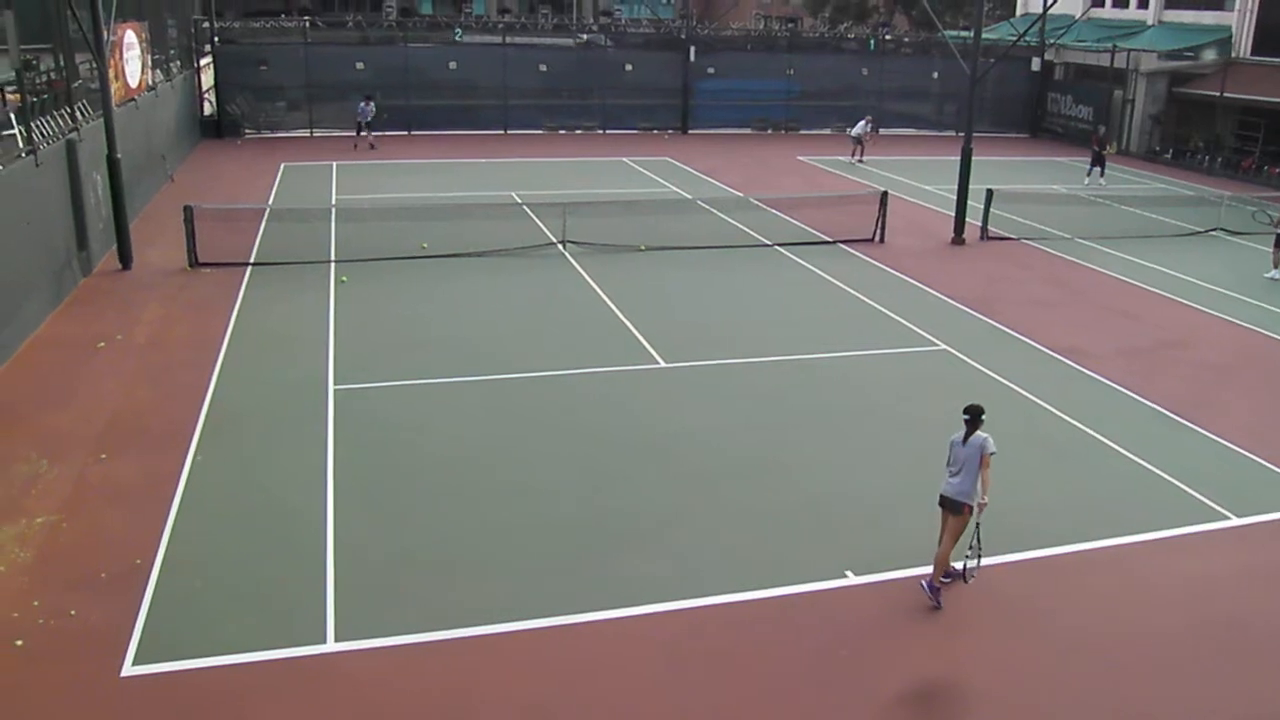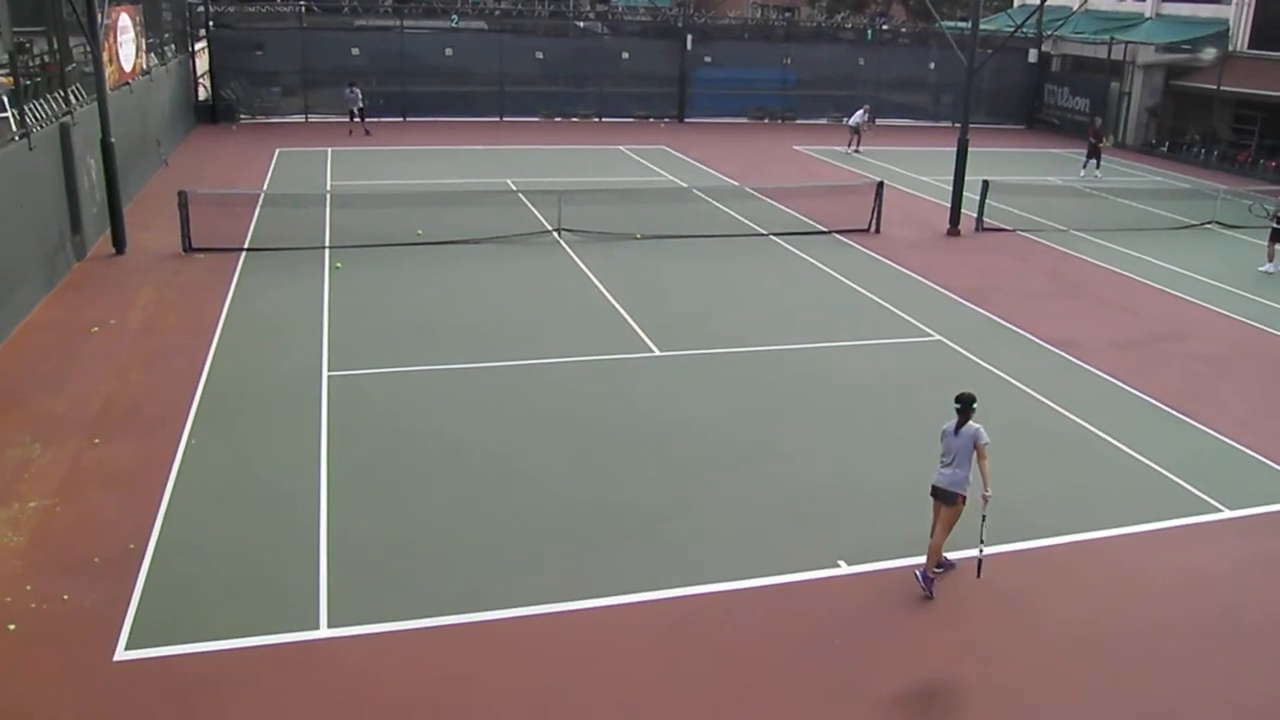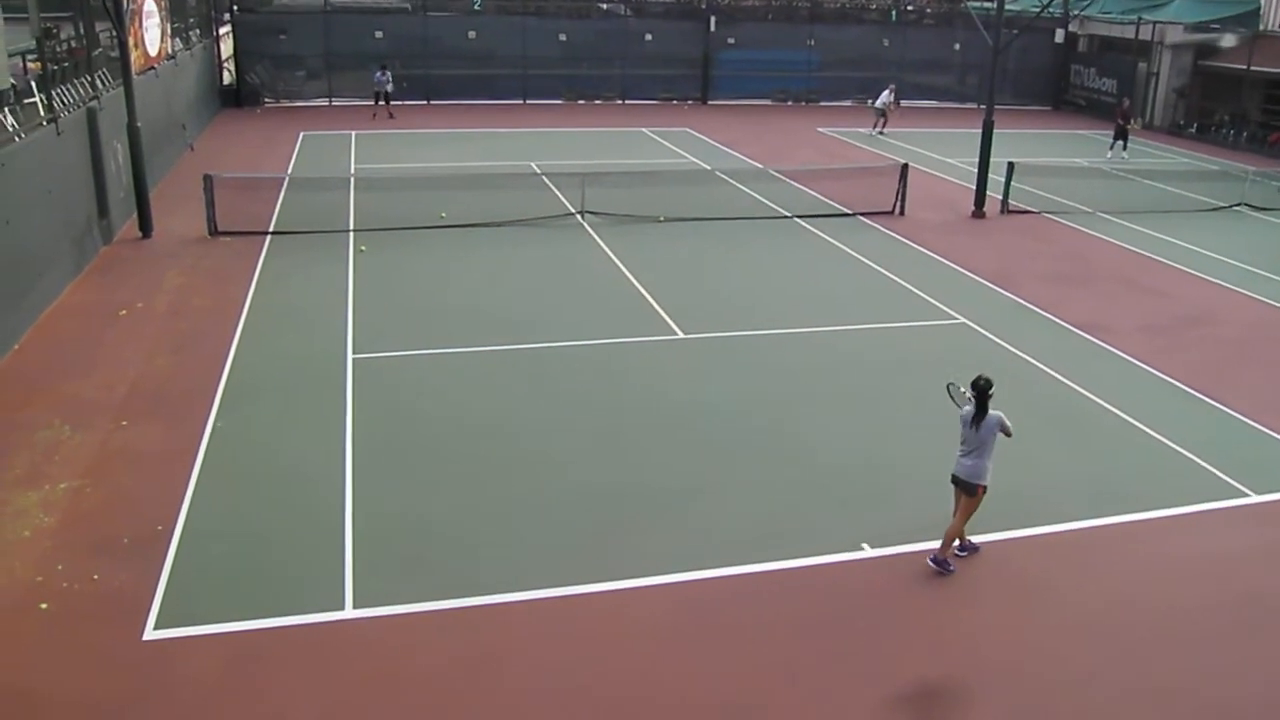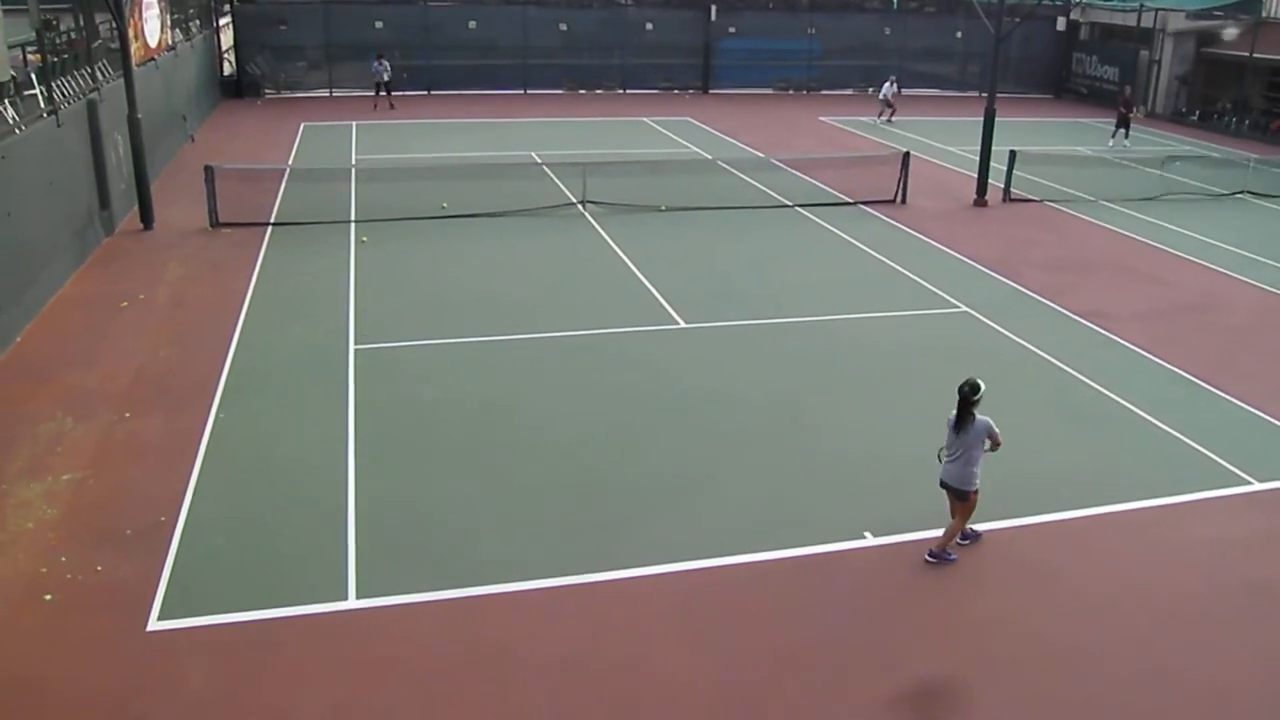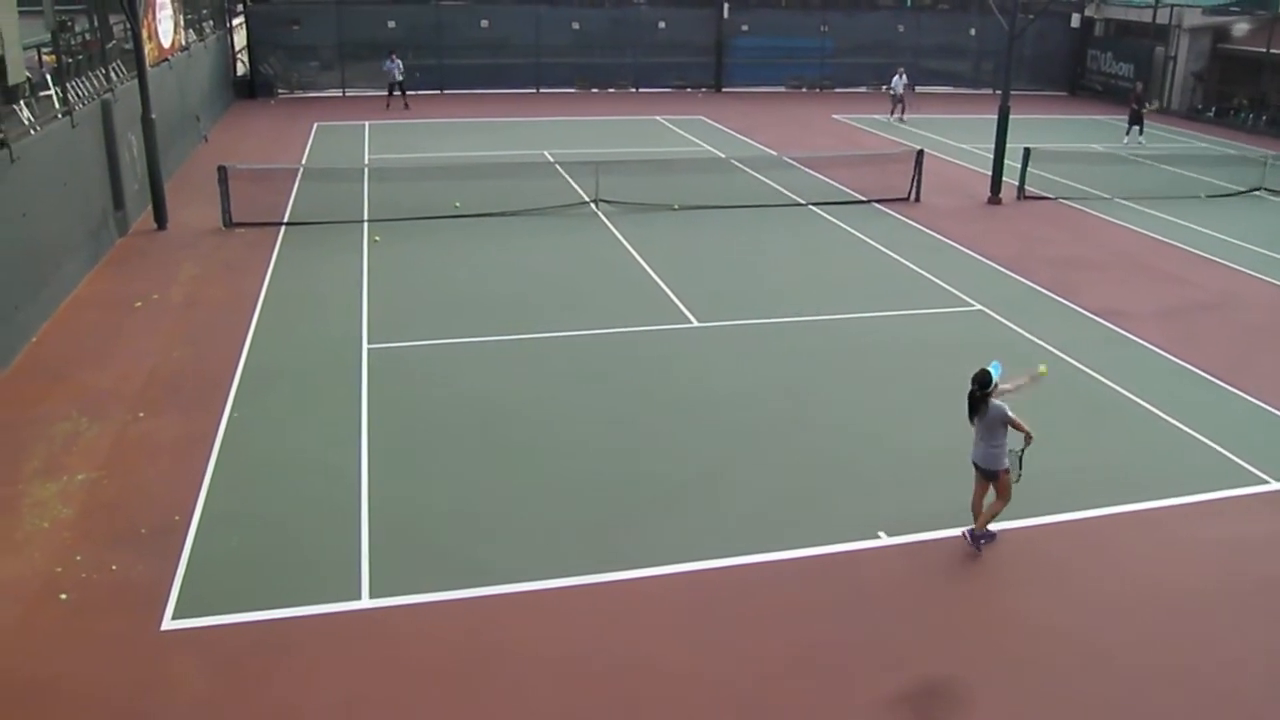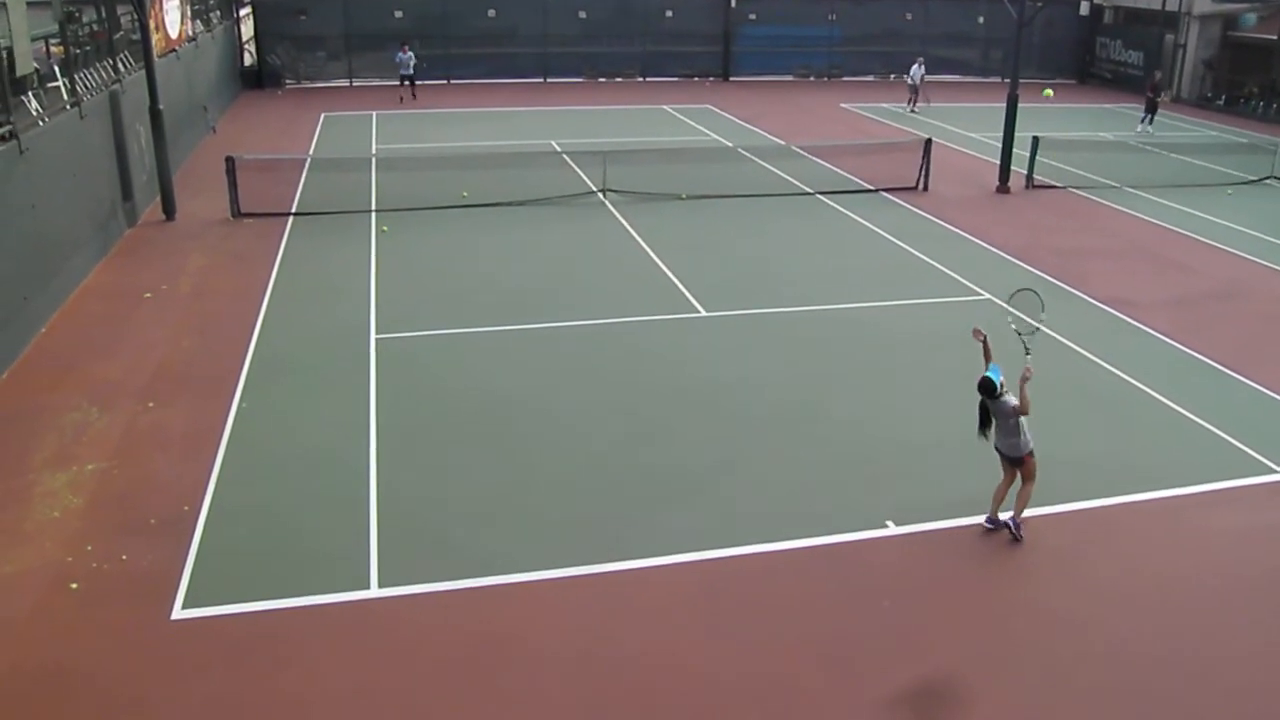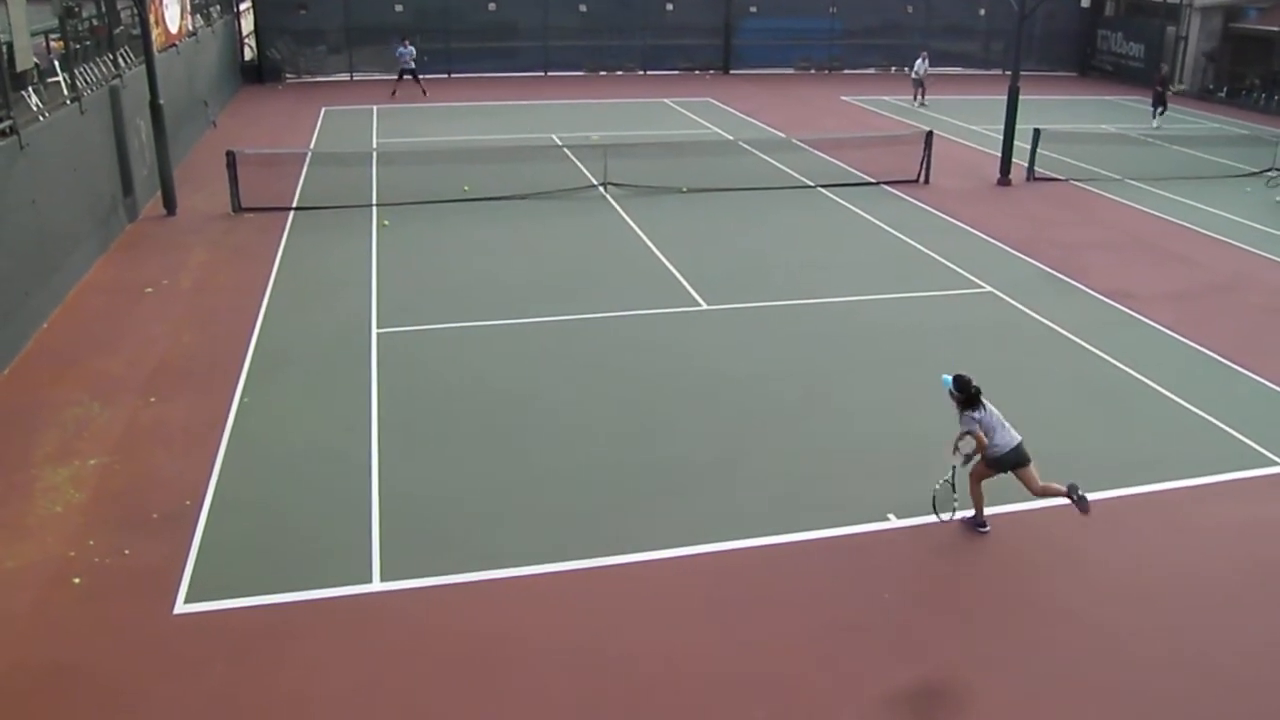
dt=0.7s
person 1, frame 1
left shoulder: (955, 438)
right shoulder: (984, 440)
right elbow: (985, 468)
right wrist: (984, 495)
left hip: (947, 492)
right hip: (964, 497)
left knee: (945, 537)
right knee: (949, 540)
left ankle: (946, 570)
right ankle: (933, 582)
person 1, frame 2
left shoulder: (946, 428)
right shoulder: (976, 430)
right elbow: (982, 459)
right wrist: (986, 487)
left hip: (939, 482)
right hip: (956, 487)
left knee: (937, 526)
right knee: (941, 531)
left ankle: (938, 560)
right ankle: (927, 572)
person 1, frame 3
left shoulder: (965, 413)
right shoulder: (996, 418)
right elbow: (1009, 433)
left hip: (959, 471)
right hip: (976, 477)
left knee: (959, 513)
right knee: (961, 518)
left ankle: (963, 544)
right ankle: (939, 556)
person 1, frame 4
left shoulder: (952, 418)
right shoulder: (984, 423)
right elbow: (998, 443)
right wrist: (991, 446)
left hip: (946, 475)
right hip: (965, 481)
left knee: (956, 510)
right knee: (962, 517)
left ankle: (965, 533)
right ankle: (937, 551)
person 1, frame 5
left shoulder: (977, 399)
right shoulder: (999, 409)
left elbow: (1005, 388)
right elbow: (1019, 426)
left wrist: (1027, 380)
right wrist: (1029, 434)
left hip: (978, 457)
right hip: (996, 462)
left knee: (979, 493)
right knee: (1003, 499)
left ankle: (980, 531)
right ankle: (976, 531)
person 1, frame 6
left shoulder: (989, 395)
right shoulder: (1005, 404)
left elbow: (989, 365)
right elbow: (1024, 410)
left wrist: (984, 343)
right wrist: (1023, 383)
left hip: (1002, 445)
right hip: (1020, 449)
left knee: (1008, 478)
right knee: (1028, 482)
left ankle: (992, 517)
right ankle: (1015, 519)
person 1, frame 7
left shoulder: (967, 417)
right shoulder: (978, 400)
left elbow: (983, 443)
left wrist: (971, 455)
right wrist: (959, 437)
left hip: (1000, 456)
right hip: (1016, 446)
left knee: (975, 477)
right knee: (1037, 489)
left ankle: (980, 520)
right ankle: (1070, 491)
